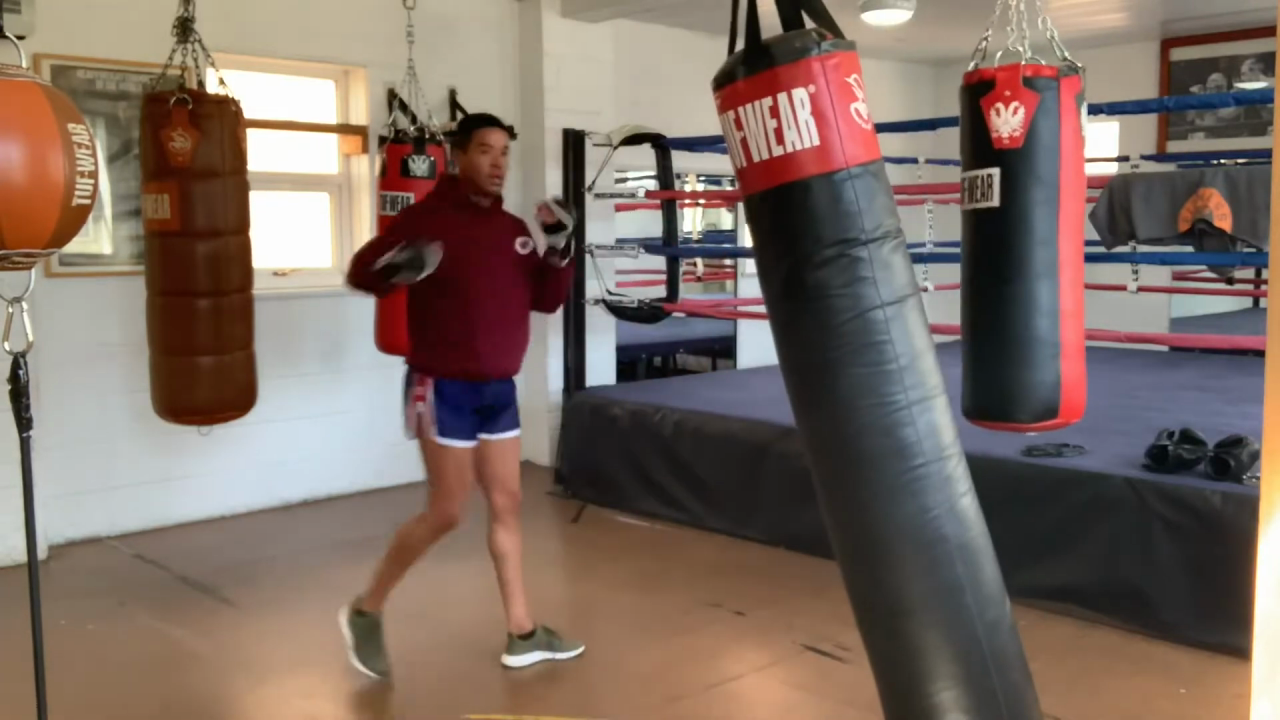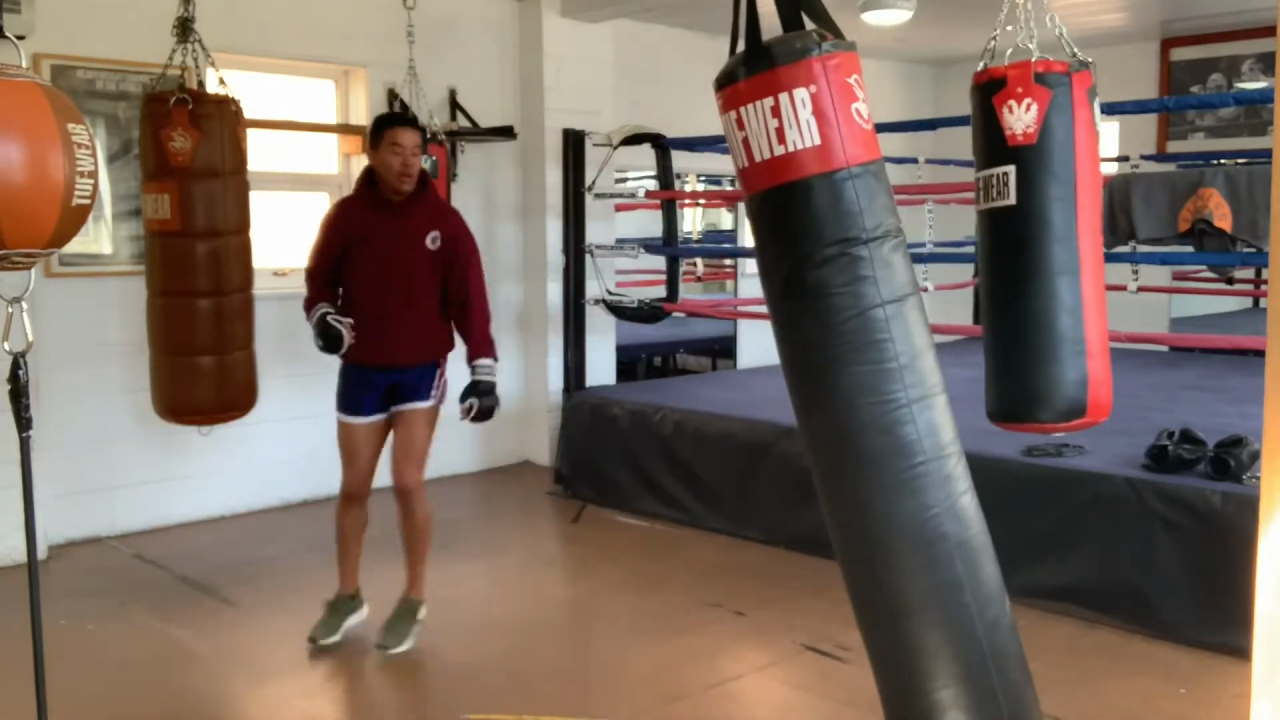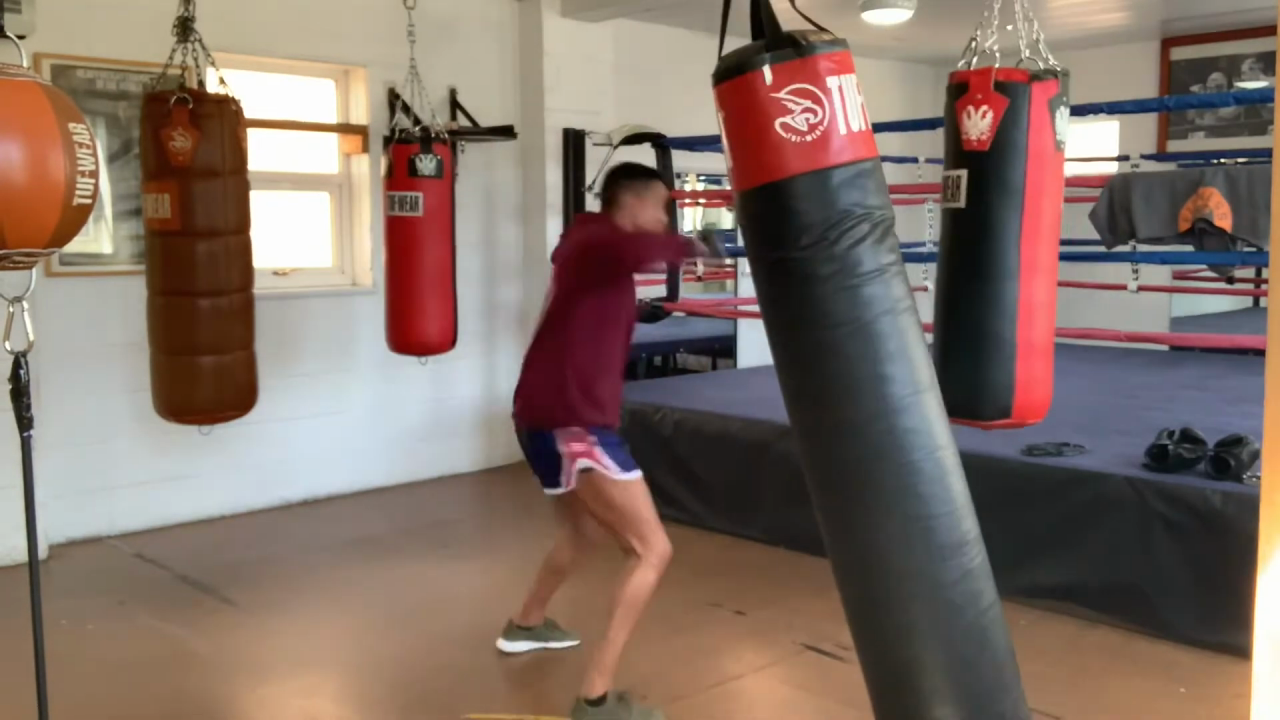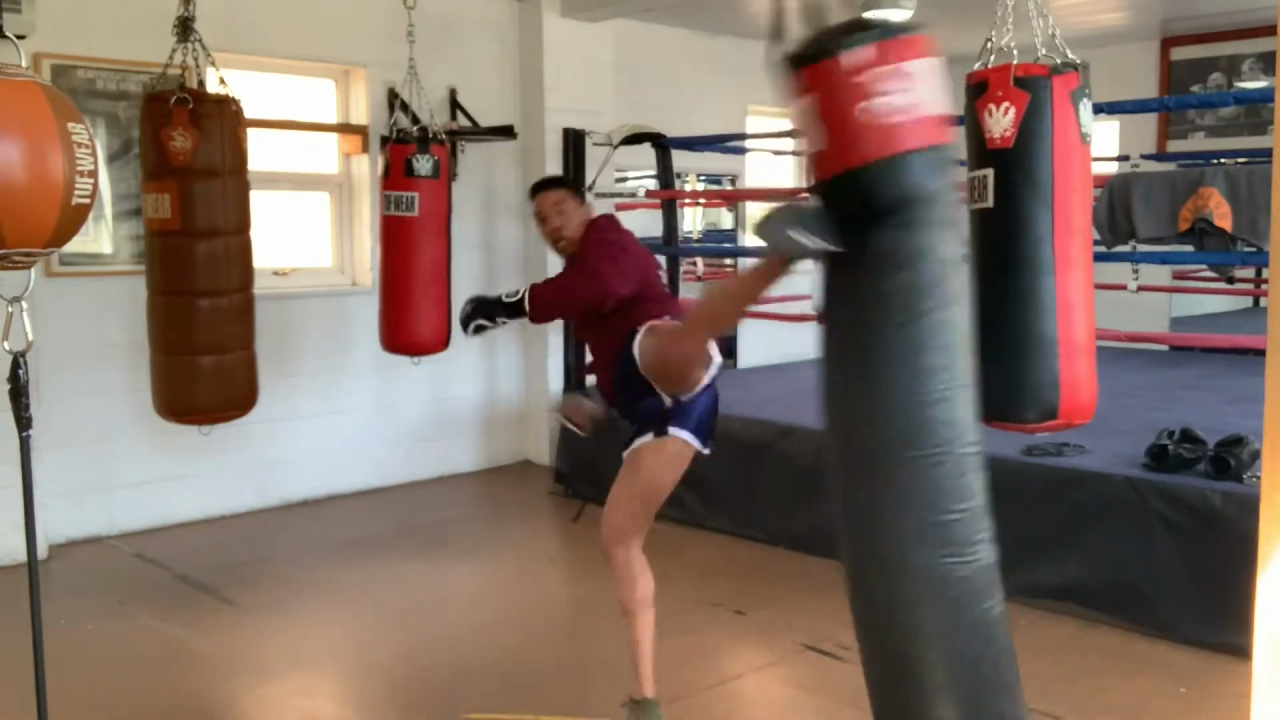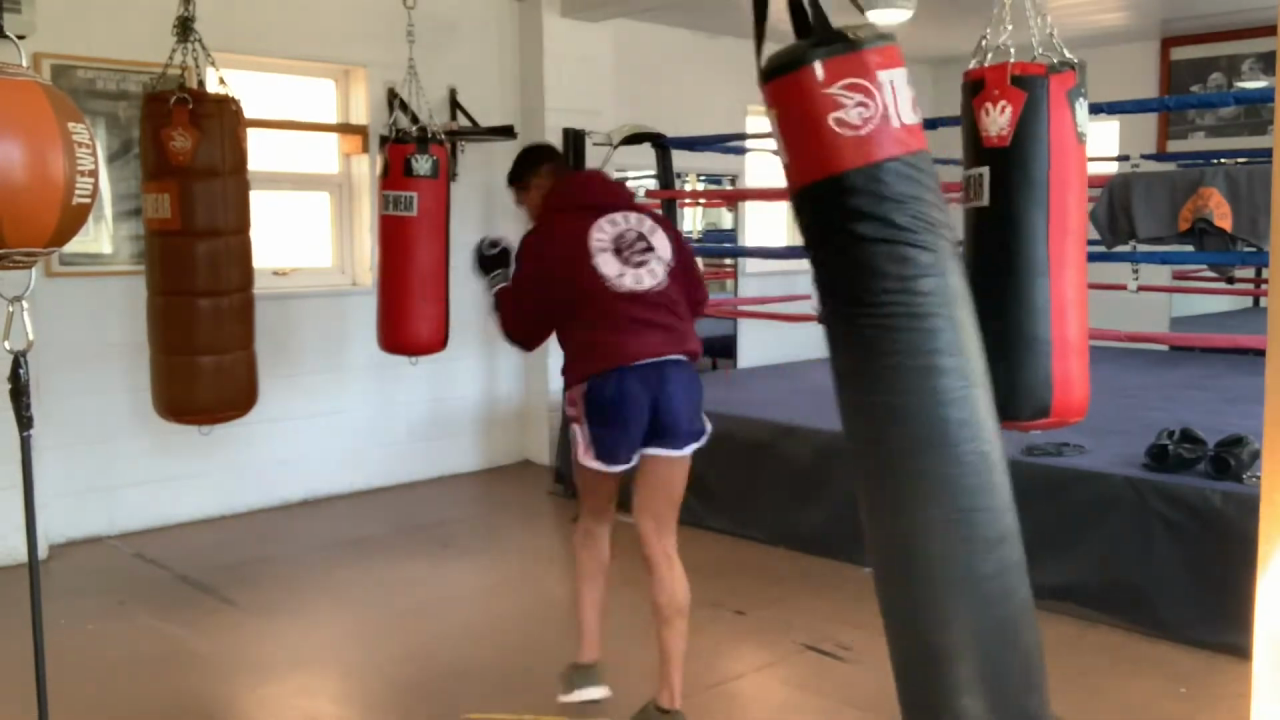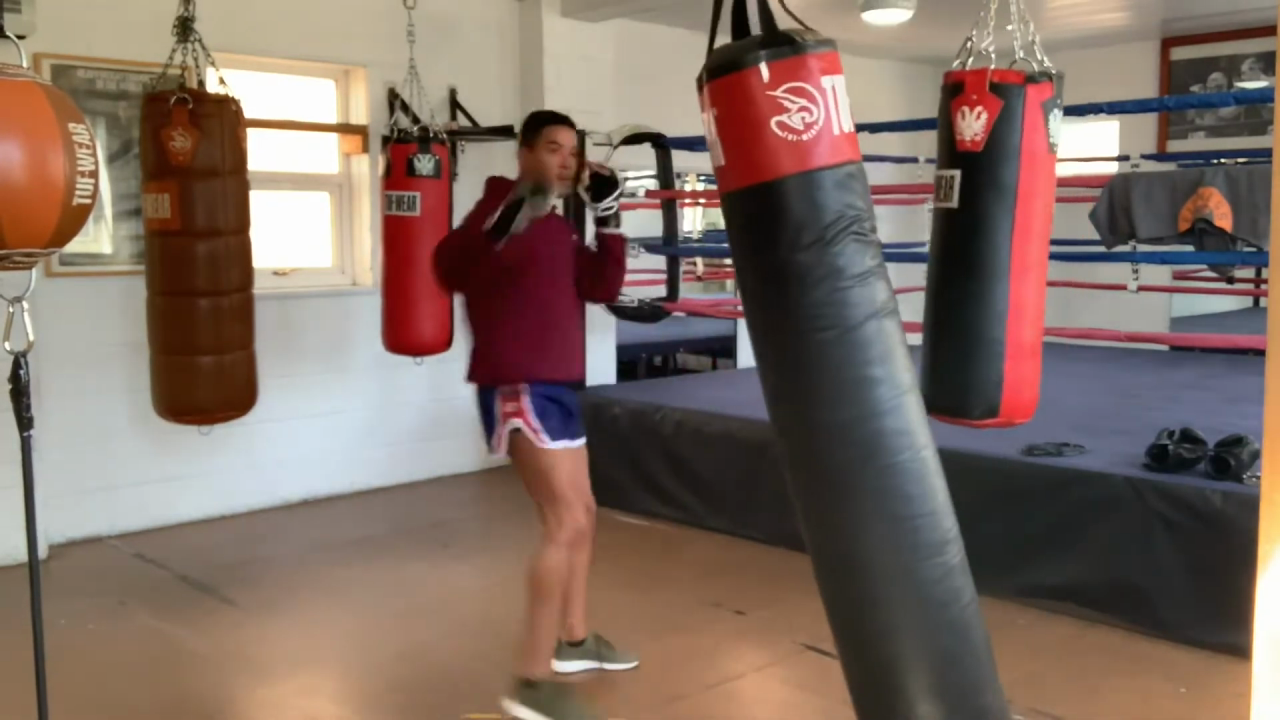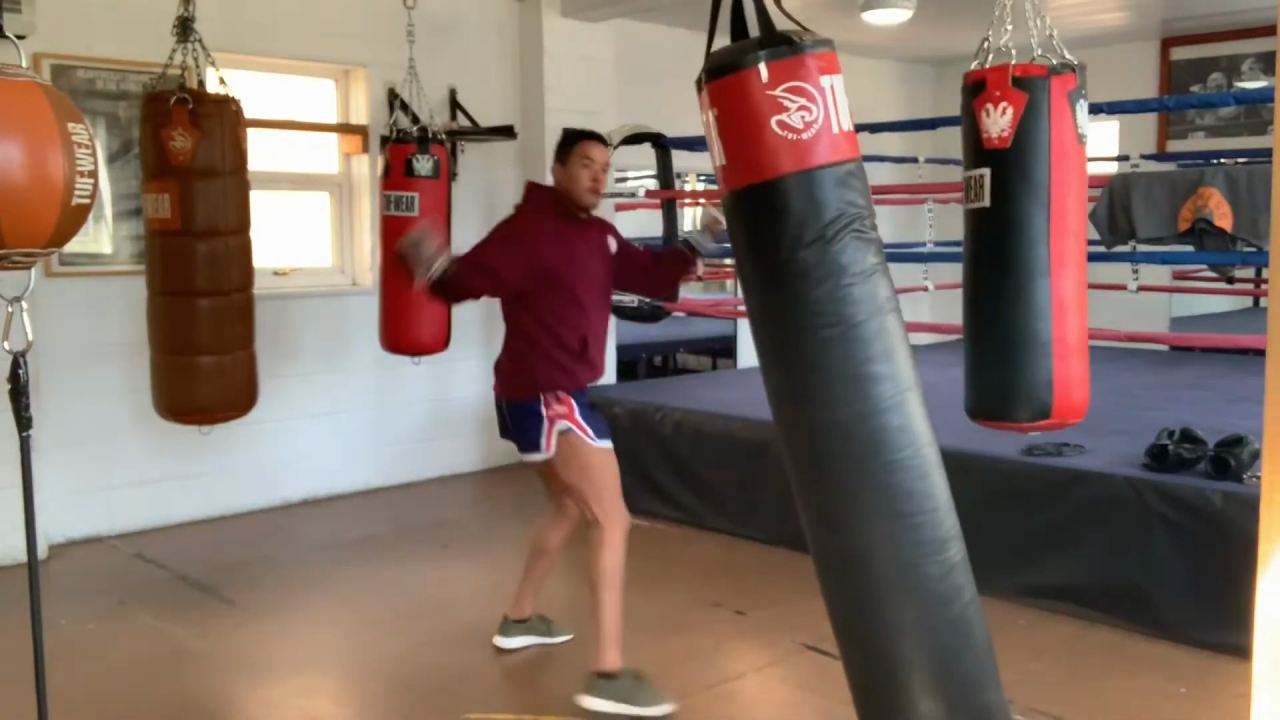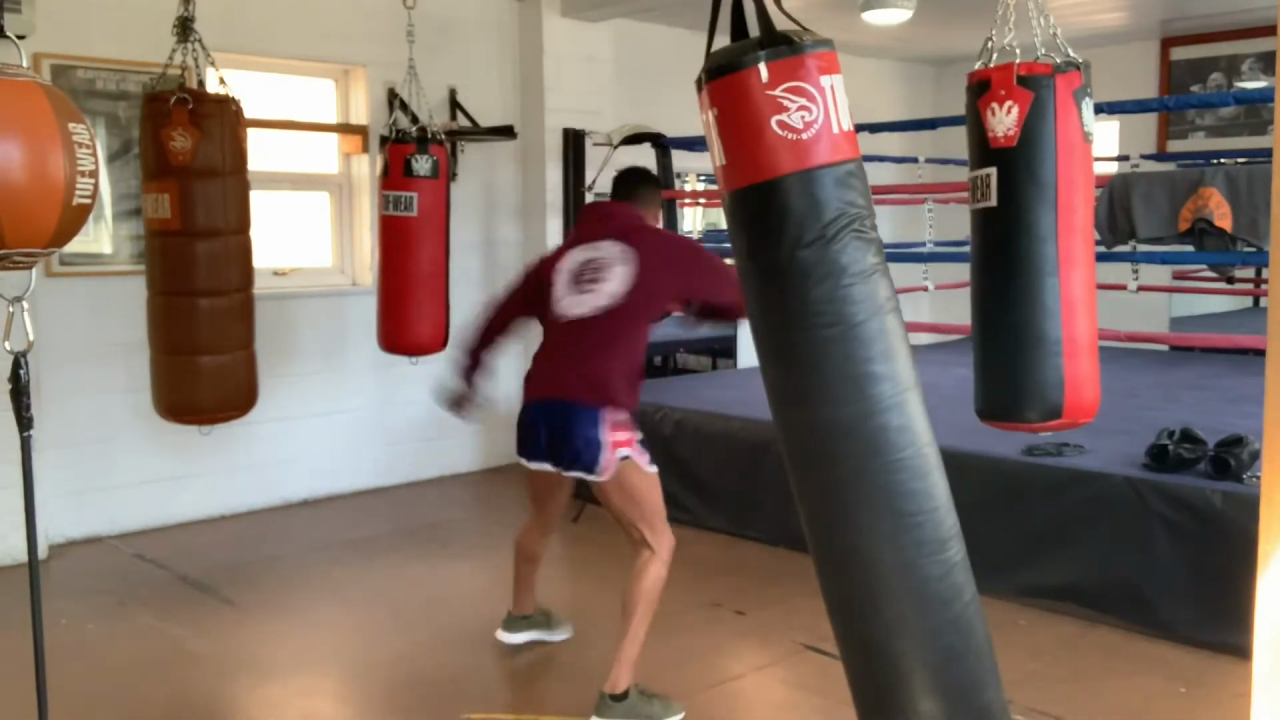
dt=0.4s
person 1, frame 1
left shoulder: (513, 229)
right shoulder: (427, 218)
left elbow: (547, 298)
right elbow: (363, 270)
left wrist: (559, 244)
right wrist: (404, 262)
left hip: (497, 387)
right hip: (442, 384)
left knee: (508, 502)
right knee: (446, 512)
left ankle: (523, 632)
right ankle: (365, 610)
person 1, frame 2
left shoulder: (444, 220)
right shoulder: (347, 216)
left elbow: (470, 299)
right elbow: (322, 277)
left wrist: (482, 372)
right wrist: (328, 317)
left hip: (422, 368)
right hip: (364, 367)
left knee: (408, 483)
right knee: (354, 489)
left ankle: (413, 597)
right ankle: (346, 597)
person 1, frame 3
left shoulder: (588, 259)
right shoulder: (591, 249)
right elbow: (620, 245)
left hip: (562, 423)
right hip: (570, 430)
left knee: (584, 526)
right knee: (650, 551)
left ankle: (524, 623)
person 1, frame 4
left shoulder: (610, 239)
right shoulder: (595, 257)
left elbow: (603, 284)
left wrist: (518, 303)
right wrist: (595, 406)
left hip: (664, 340)
right hip: (667, 409)
left knee: (676, 357)
right knee: (619, 539)
left ankle: (777, 256)
person 1, frame 5
left shoulder: (543, 241)
right shoulder: (645, 216)
left elbow: (523, 333)
right elbow: (694, 297)
left wrist: (500, 277)
left hip: (604, 386)
right hip: (676, 377)
left knee: (594, 521)
right knee: (659, 543)
left ankle: (586, 665)
person 1, frame 6
left shoulder: (563, 226)
right shoulder: (499, 211)
left elbow: (603, 288)
right elbow: (452, 267)
left wrist: (607, 211)
right wrist: (505, 219)
left hip: (557, 386)
right hip: (516, 389)
left knee: (579, 515)
right knee: (568, 522)
left ankle: (575, 638)
person 1, frame 7
left shoulder: (599, 236)
right shoulder: (527, 230)
left elbow: (653, 279)
right elbow: (466, 279)
left wrist: (692, 250)
right wrist: (429, 264)
left hip: (561, 394)
right hip: (545, 396)
left knee: (569, 512)
right knee: (611, 522)
left ankle: (520, 618)
person 1, frame 8
left shoulder: (567, 253)
right shoulder: (663, 252)
left elbow: (502, 316)
right elbow: (735, 300)
left wrist: (469, 375)
left hip: (540, 406)
right hip: (597, 415)
left knee: (544, 519)
right knee: (655, 546)
left ankle: (520, 616)
